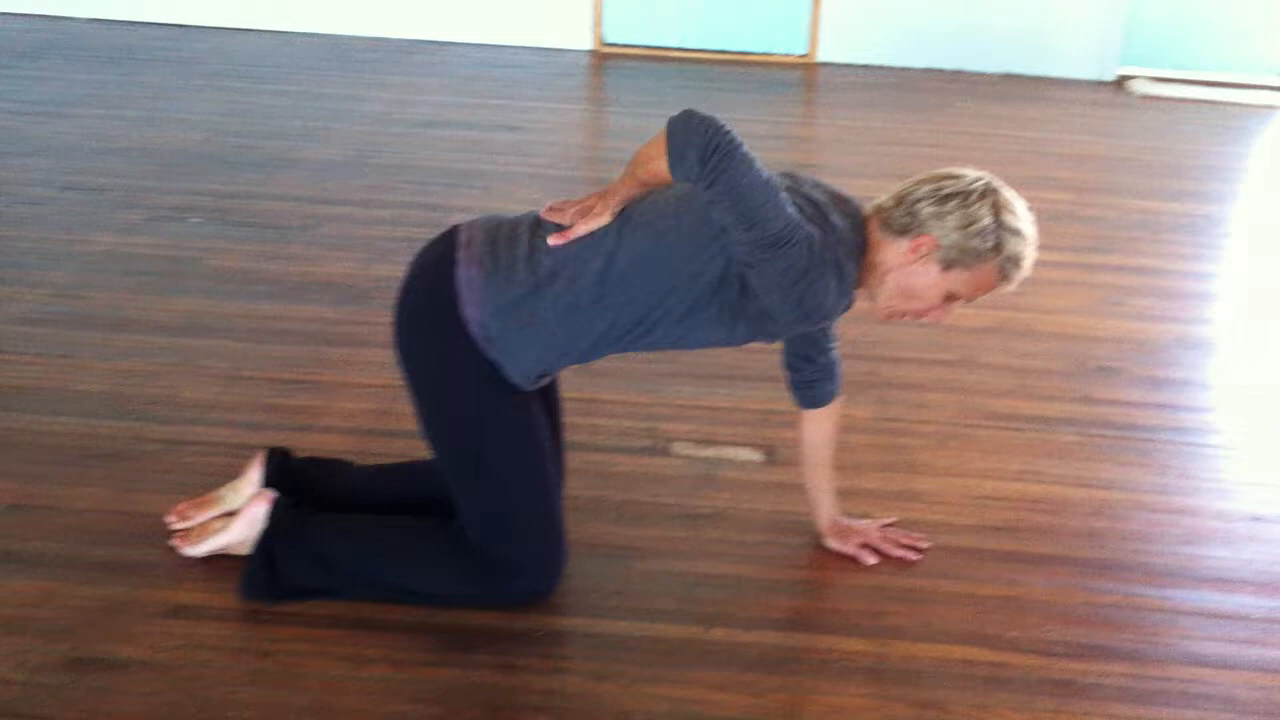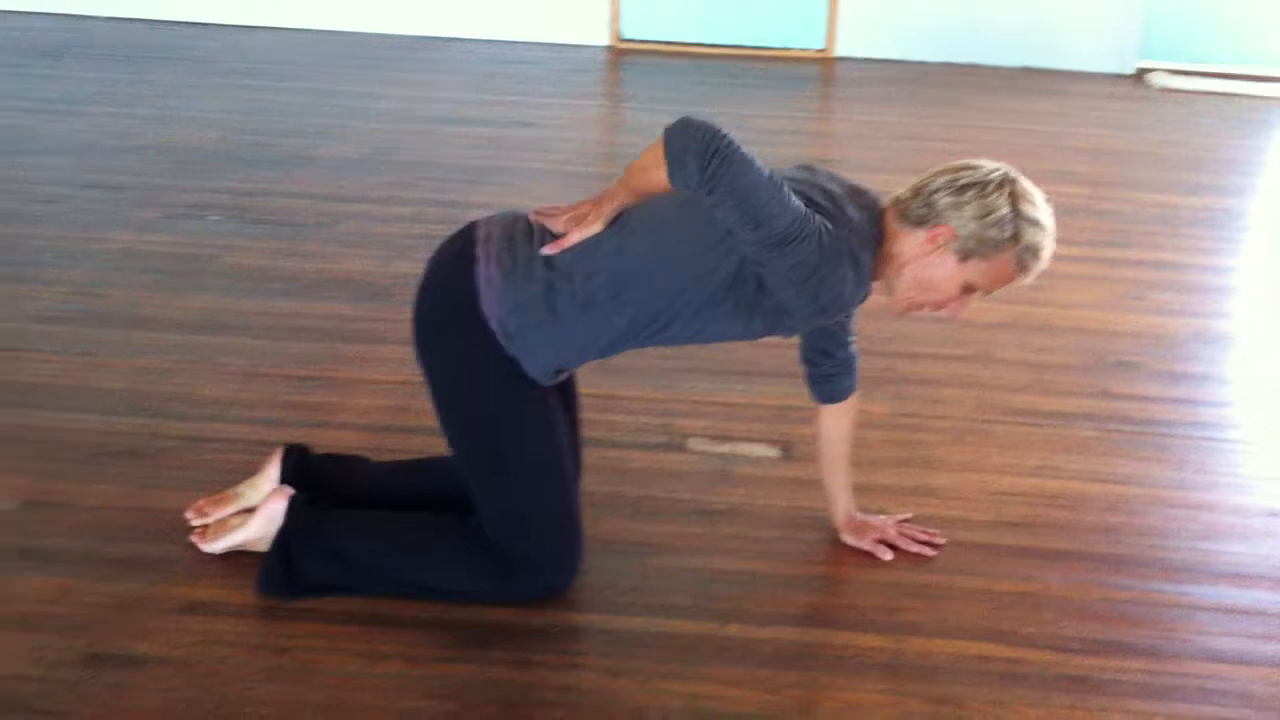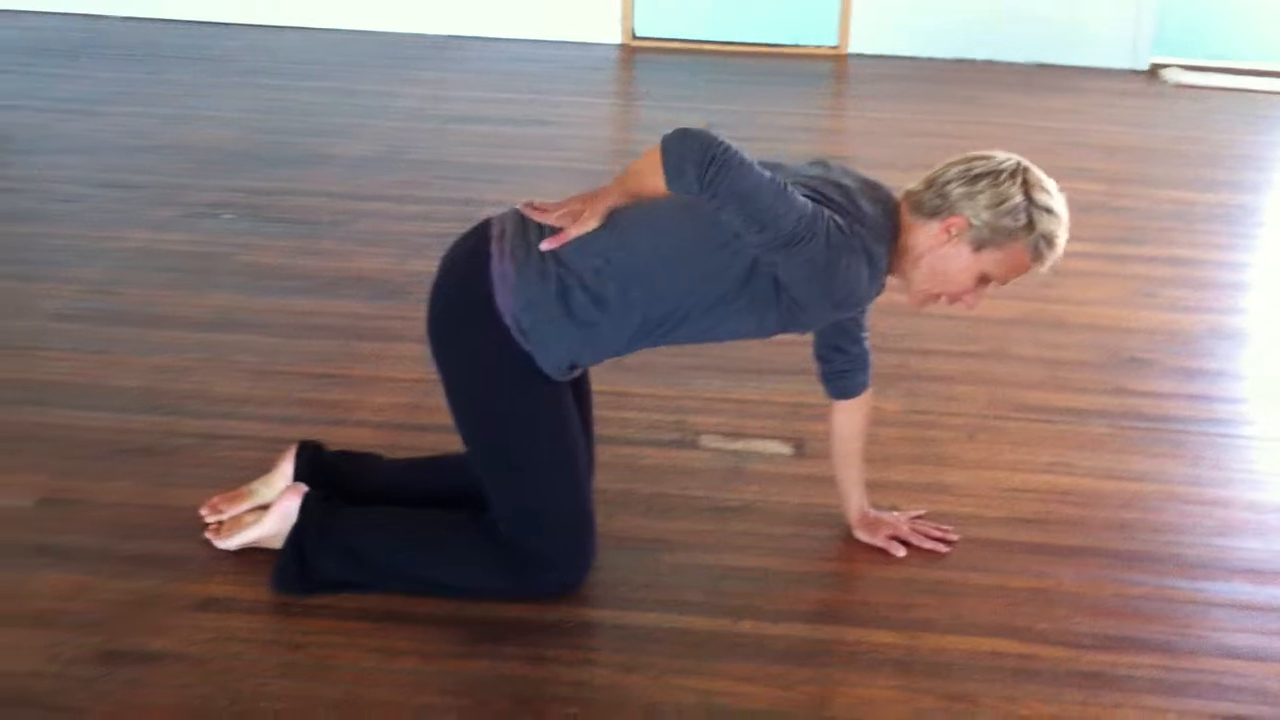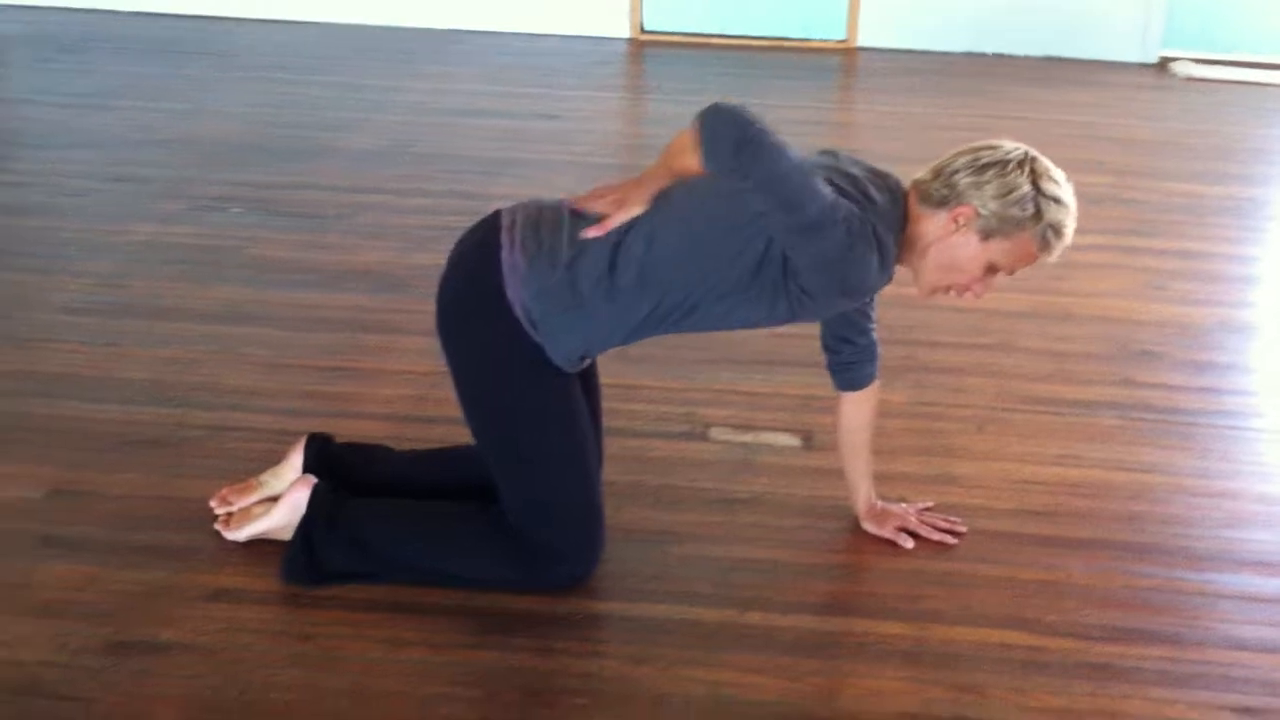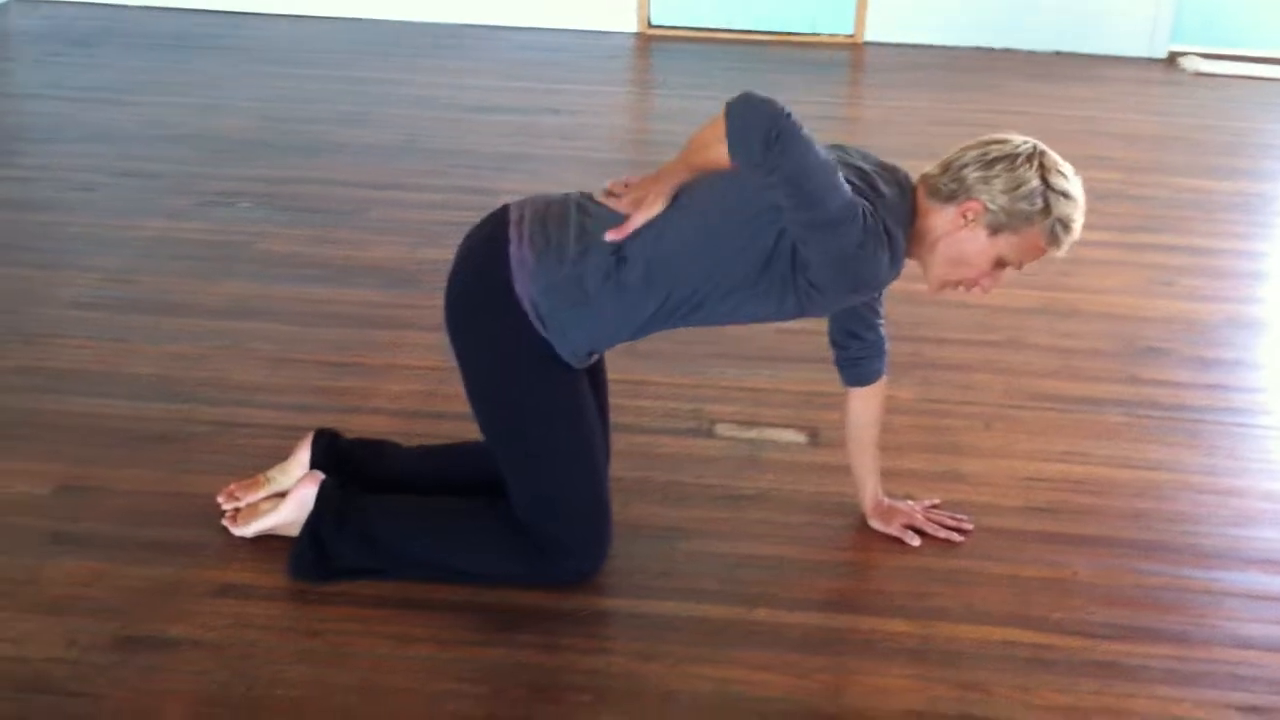
dt=0.1s
person 1, frame 1
left shoulder: (829, 237)
right shoulder: (809, 269)
left elbow: (814, 375)
right elbow: (696, 134)
left wrist: (830, 519)
right wrist: (613, 201)
left hip: (497, 304)
right hip: (463, 320)
left knee: (513, 491)
right knee: (521, 567)
left ankle: (284, 481)
right ankle: (272, 534)
person 1, frame 2
left shoulder: (849, 225)
right shoulder: (826, 262)
left elbow: (831, 368)
right elbow: (695, 141)
left wrist: (846, 513)
right wrist: (610, 205)
left hip: (511, 302)
right hip: (482, 315)
left knee: (532, 488)
right knee: (538, 563)
left ankle: (300, 477)
right ankle: (289, 531)
person 1, frame 3
left shoulder: (861, 219)
right shoulder: (840, 258)
left elbow: (845, 364)
right elbow: (697, 151)
left wrist: (859, 510)
right wrist: (605, 205)
left hip: (526, 295)
right hip: (495, 310)
left knee: (545, 487)
right knee: (552, 559)
left ankle: (315, 473)
right ankle: (304, 528)
person 1, frame 4
left shoulder: (871, 207)
right shoulder: (852, 244)
left elbow: (852, 355)
right elbow: (730, 129)
left wrist: (866, 501)
right wrist: (646, 191)
left hip: (533, 285)
right hip: (505, 303)
left knee: (554, 477)
right knee: (561, 552)
left ankle: (323, 466)
right ankle: (314, 520)
person 1, frame 5
left shoulder: (876, 208)
right shoulder: (863, 241)
left elbow: (860, 352)
right elbow: (754, 117)
left wrist: (872, 499)
right wrist: (666, 186)
left hip: (546, 282)
right hip: (514, 298)
left knee: (559, 470)
right knee: (567, 548)
left ankle: (332, 463)
right ankle: (322, 517)
